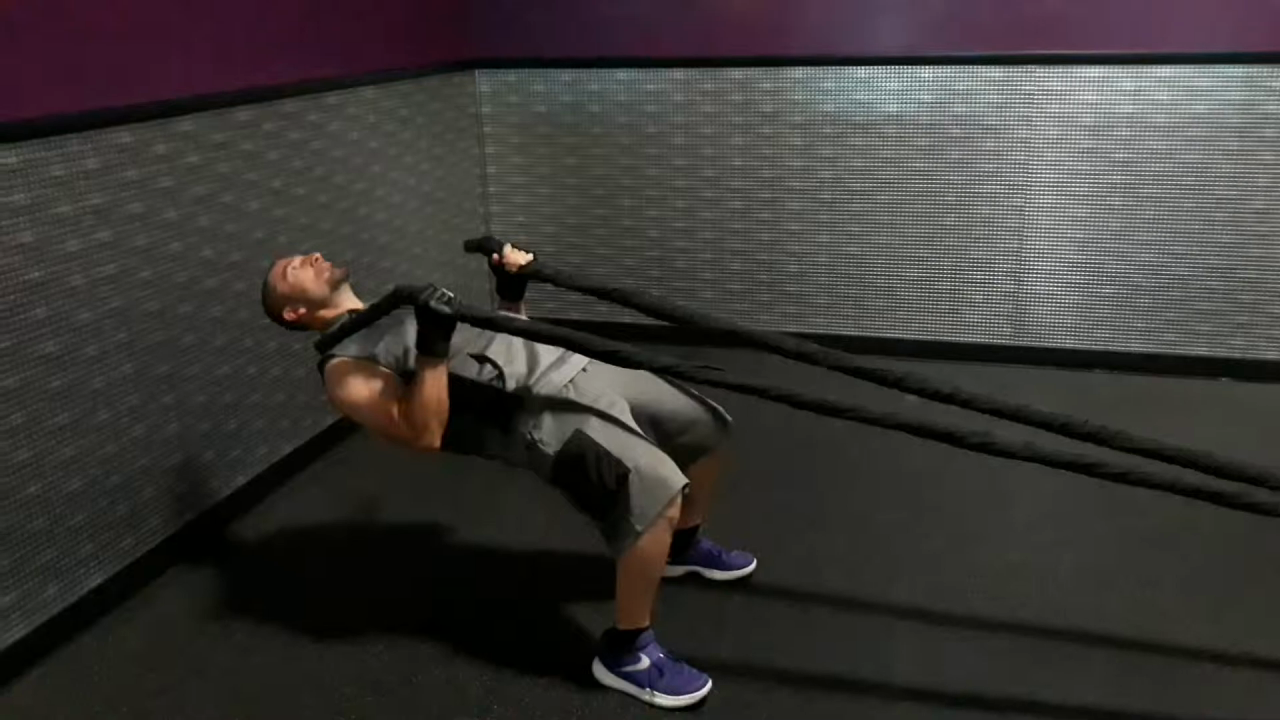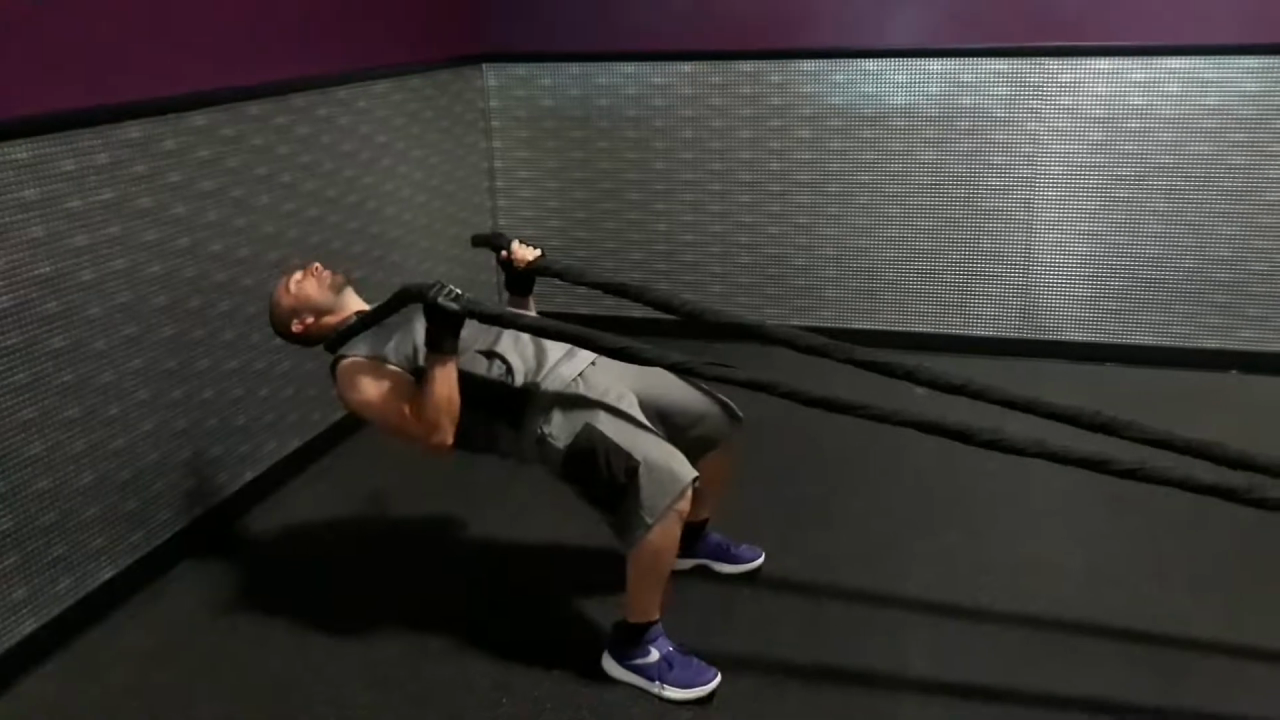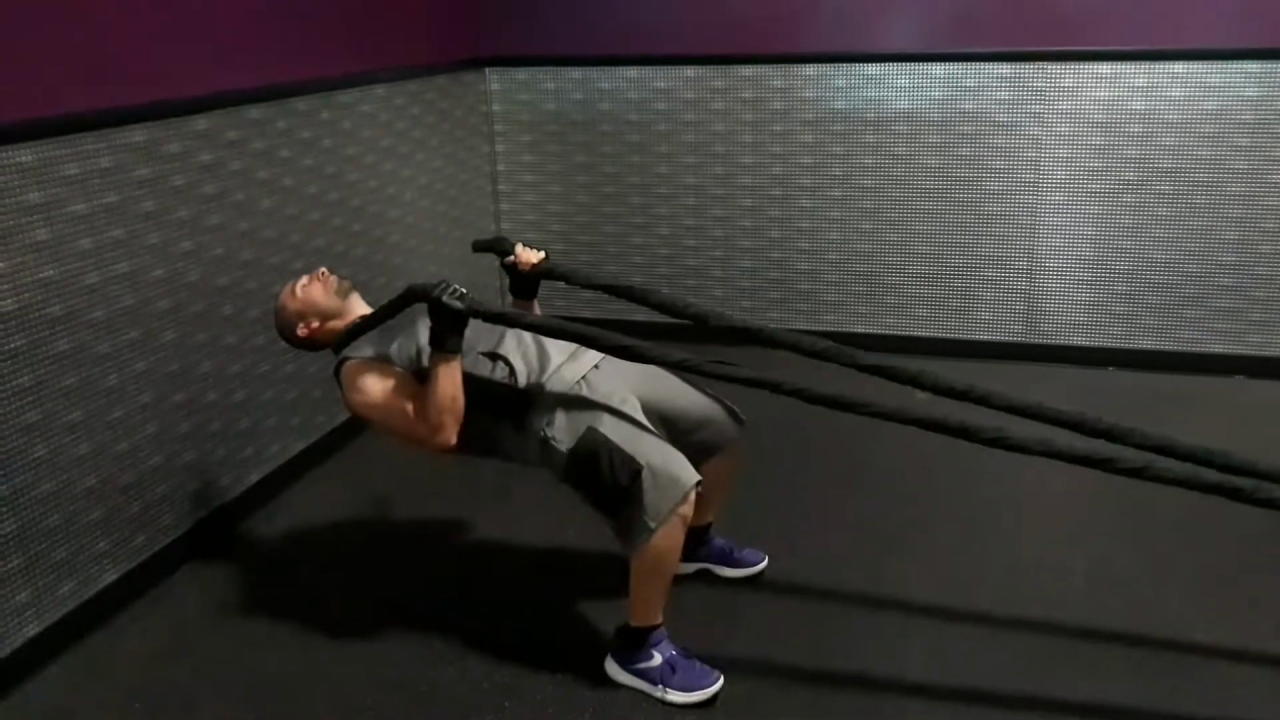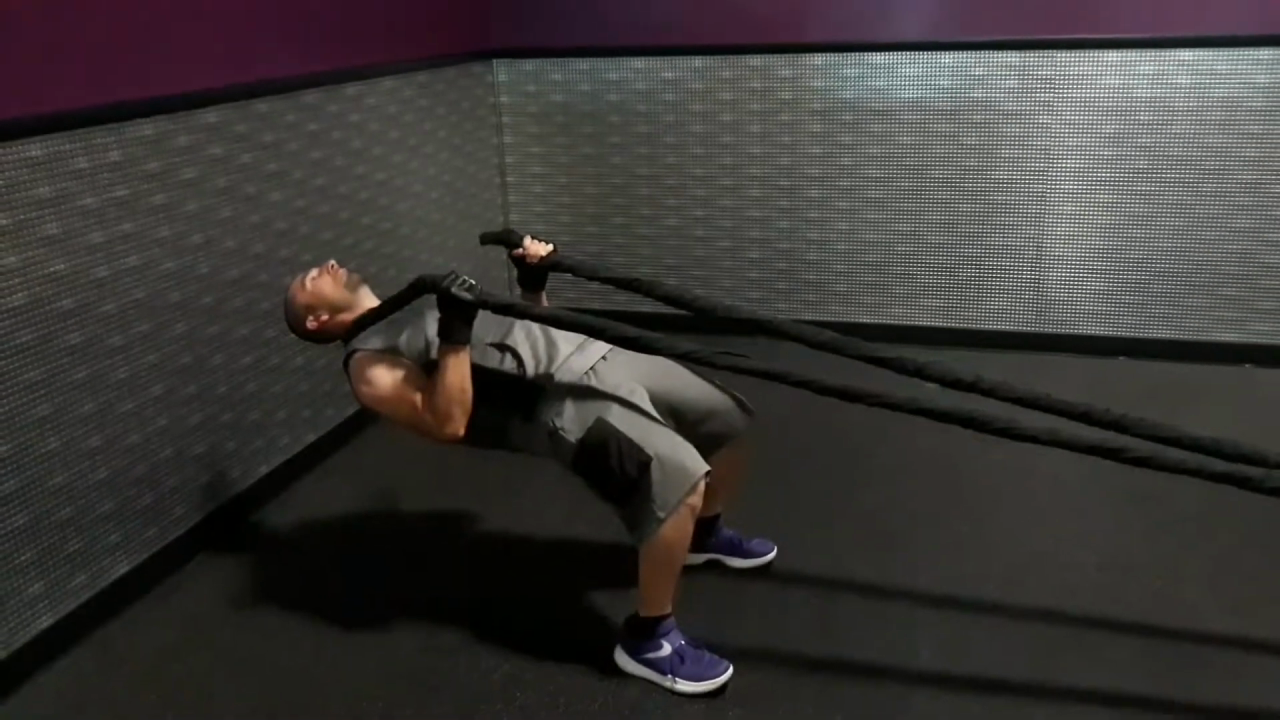
dt=0.7s
person 1, frame 1
left shoulder: (400, 314)
right shoulder: (345, 367)
right elbow: (424, 434)
left wrist: (511, 289)
right wrist: (432, 345)
right hip: (542, 409)
left knee: (707, 429)
right knee: (657, 492)
left ankle: (684, 546)
right ankle: (625, 652)
person 1, frame 2
left shoulder: (406, 315)
right shoulder: (356, 367)
right elbow: (437, 432)
left wrist: (520, 286)
right wrist: (442, 343)
right hip: (553, 405)
left knee: (717, 423)
right knee: (668, 484)
left ankle: (693, 538)
right ankle: (635, 645)
person 1, frame 3
left shoulder: (408, 319)
right shoulder: (360, 370)
right elbow: (440, 433)
left wrist: (525, 289)
right wrist: (447, 342)
right hip: (556, 407)
left knee: (721, 429)
right knee: (671, 488)
left ankle: (696, 543)
right ankle: (636, 648)
person 1, frame 4
left shoulder: (415, 311)
right shoulder: (369, 362)
right elbow: (448, 423)
left wrist: (533, 281)
right wrist: (455, 333)
right hip: (564, 399)
left knee: (728, 421)
right knee: (680, 479)
left ankle: (704, 534)
right ankle: (647, 638)
